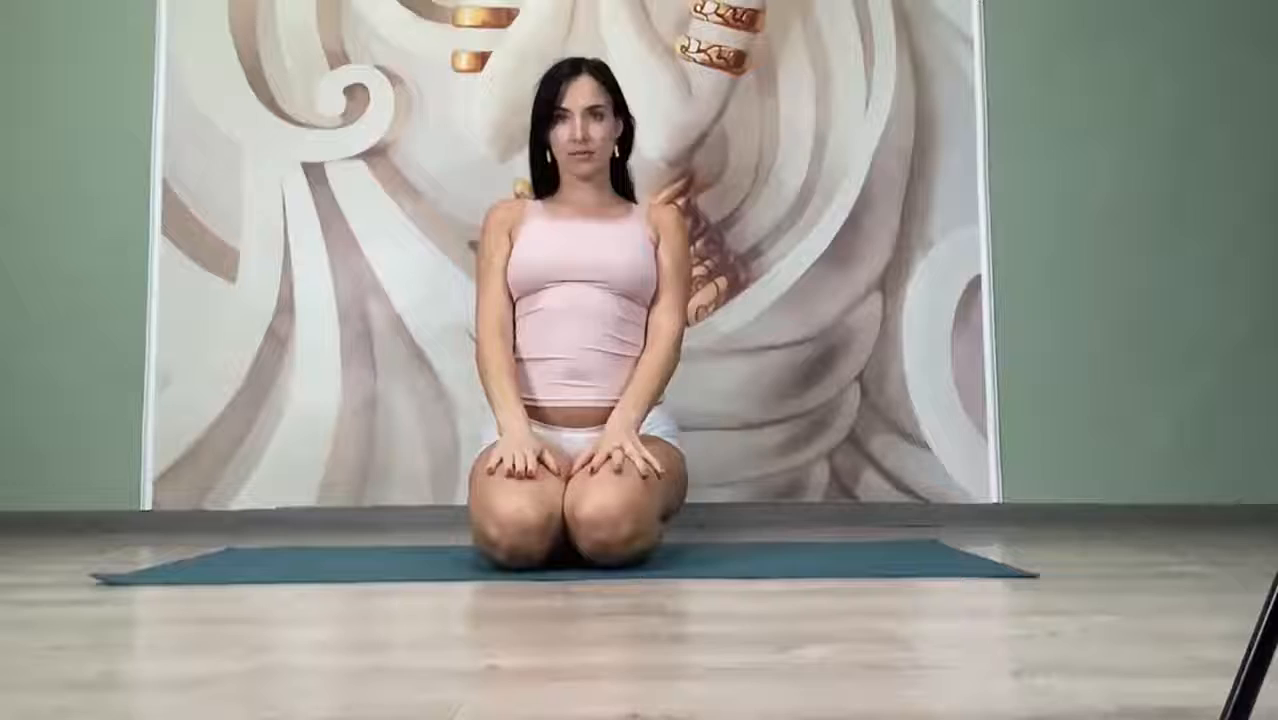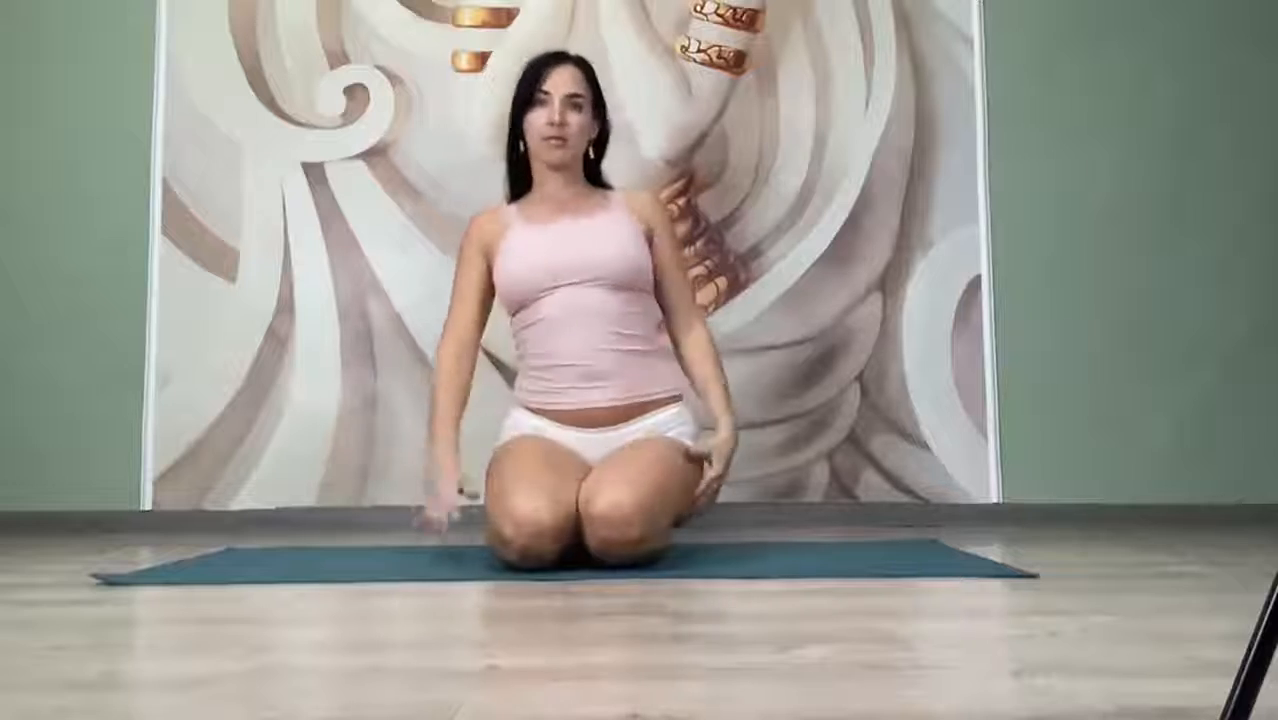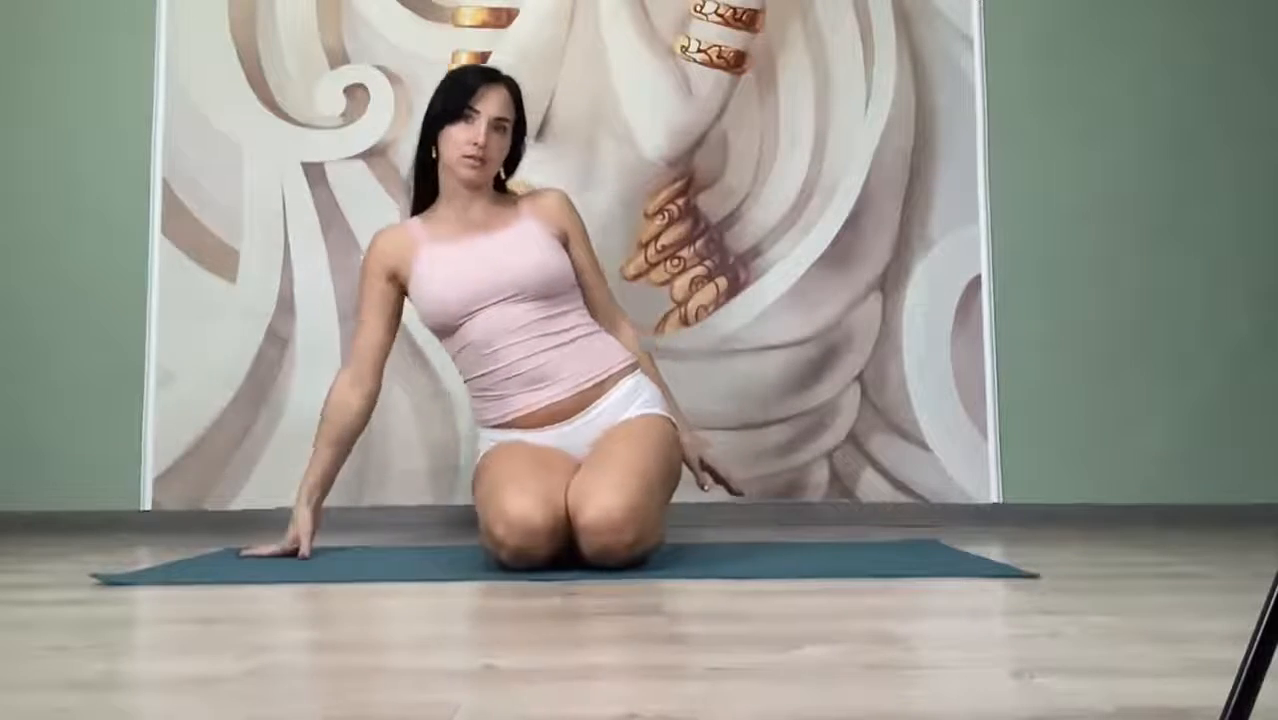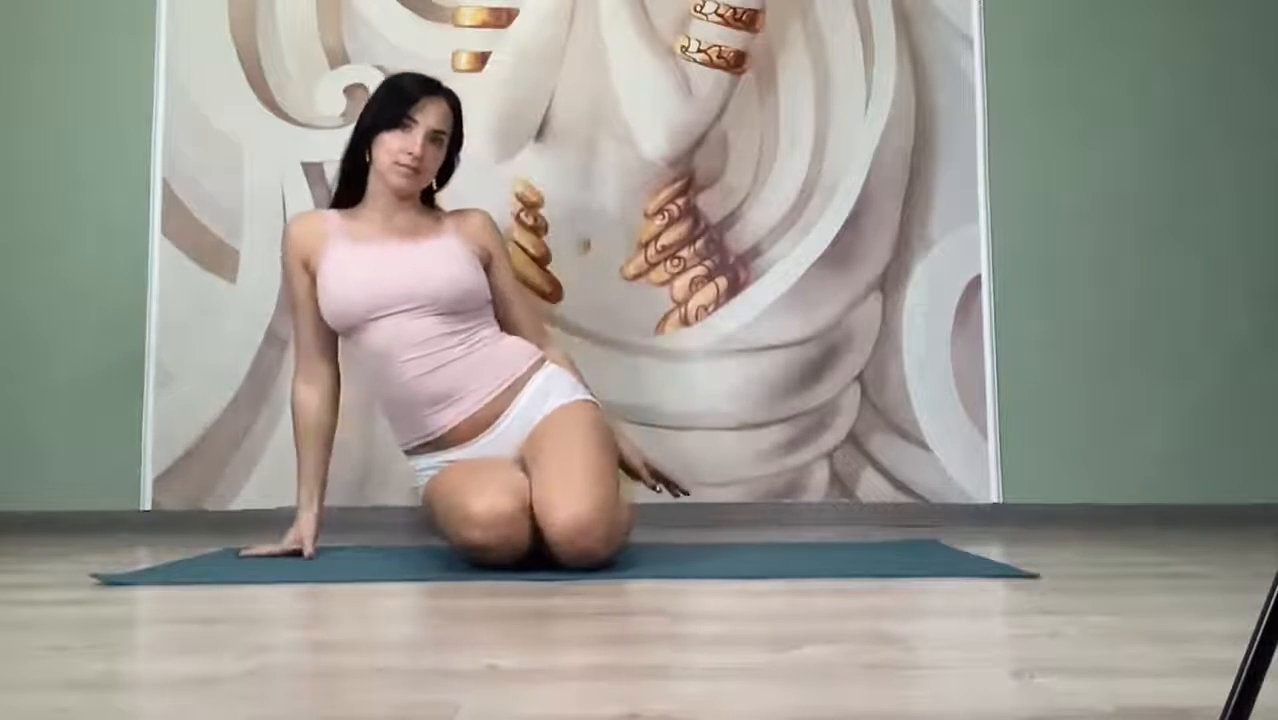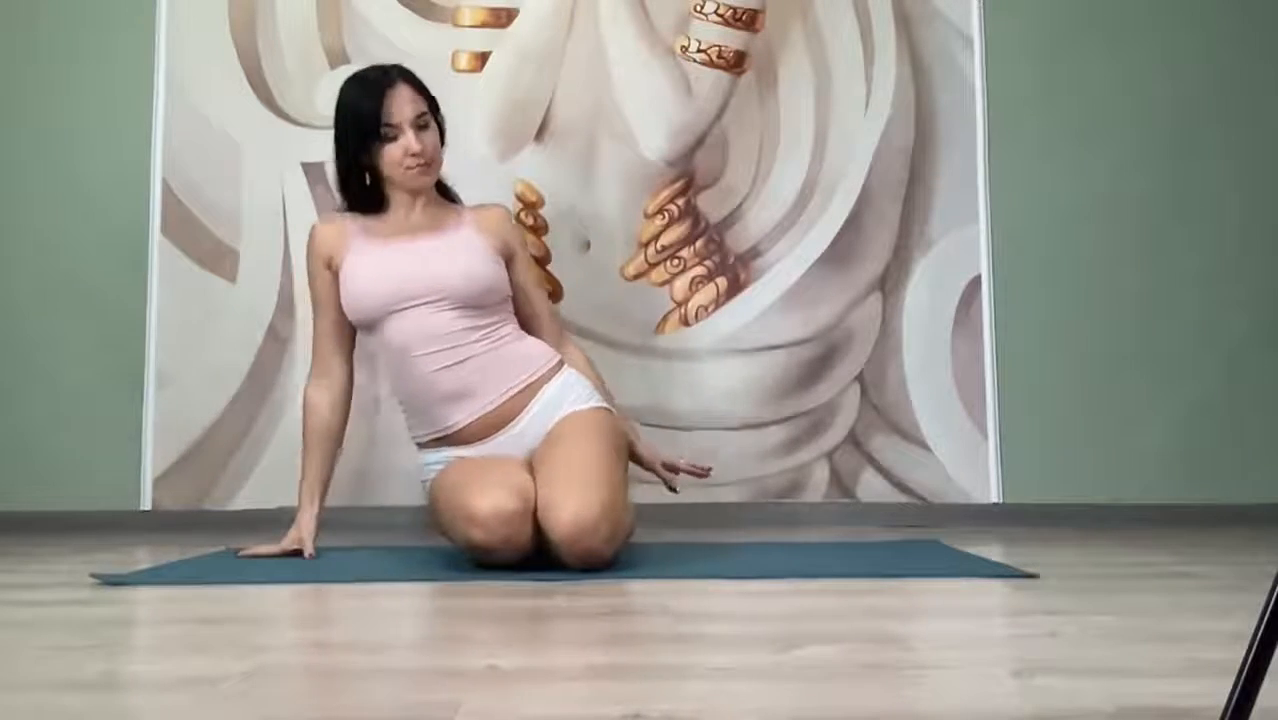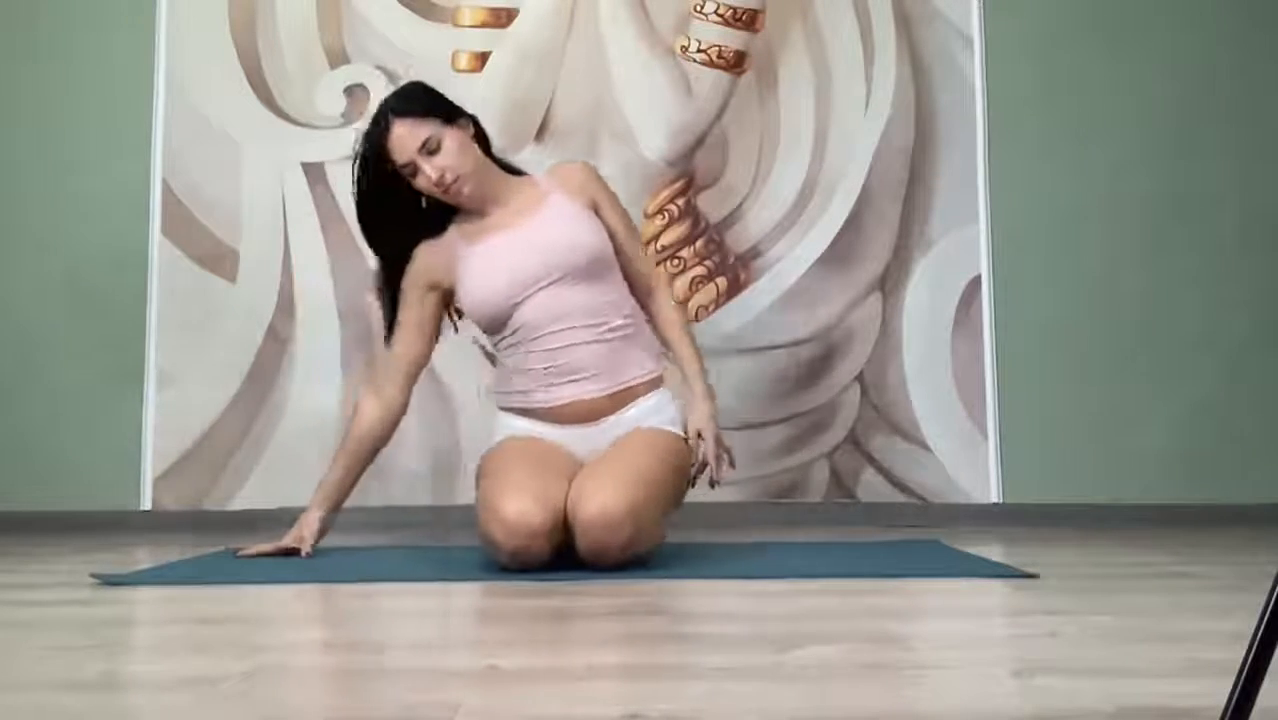
dt=0.7s
person 1, frame 1
left shoulder: (659, 221)
right shoulder: (509, 218)
left elbow: (666, 331)
right elbow: (492, 332)
left wrist: (621, 425)
right wrist: (516, 429)
left hip: (632, 426)
right hip: (530, 428)
left knee: (607, 526)
right knee: (513, 530)
left ankle: (641, 504)
right ankle: (562, 509)
person 1, frame 2
left shoulder: (640, 210)
right shoulder: (491, 228)
left elbow: (688, 326)
right elbow: (458, 345)
left wrist: (724, 424)
right wrist: (443, 456)
left hip: (649, 425)
right hip: (543, 429)
left knee: (616, 526)
right knee: (528, 533)
left ankle: (662, 496)
right ankle: (577, 508)
person 1, frame 3
left shoulder: (550, 210)
right shoulder: (395, 247)
left elbow: (614, 323)
right elbow: (358, 380)
left wrist: (681, 427)
right wrist: (307, 505)
left hip: (618, 407)
right hip: (516, 439)
left knee: (610, 532)
right knee: (522, 535)
left ankle: (632, 505)
right ankle: (566, 506)
person 1, frame 4
left shoulder: (472, 229)
right shoulder: (310, 236)
right elbow: (314, 378)
left wrist: (616, 438)
right wrist: (308, 510)
left hip: (540, 404)
right hip: (448, 458)
left knee: (581, 537)
right knee: (494, 529)
left ankle: (608, 503)
right ankle: (536, 502)
person 1, frame 5
left shoulder: (492, 223)
right shoulder: (333, 241)
left elbow: (556, 337)
right elbow: (329, 380)
left wrist: (633, 437)
right wrist: (307, 512)
left hip: (555, 407)
right hip: (457, 453)
left knee: (582, 535)
right knee: (495, 525)
left ankle: (604, 498)
right ankle: (534, 505)
person 1, frame 6
left shoulder: (573, 184)
right shoulder: (435, 260)
left elbow: (655, 292)
right elbow: (385, 392)
left wrist: (700, 394)
right wrist: (320, 510)
left hip: (640, 416)
right hip: (530, 432)
left knee: (605, 531)
right knee: (519, 535)
left ankle: (639, 505)
right ankle: (569, 503)
